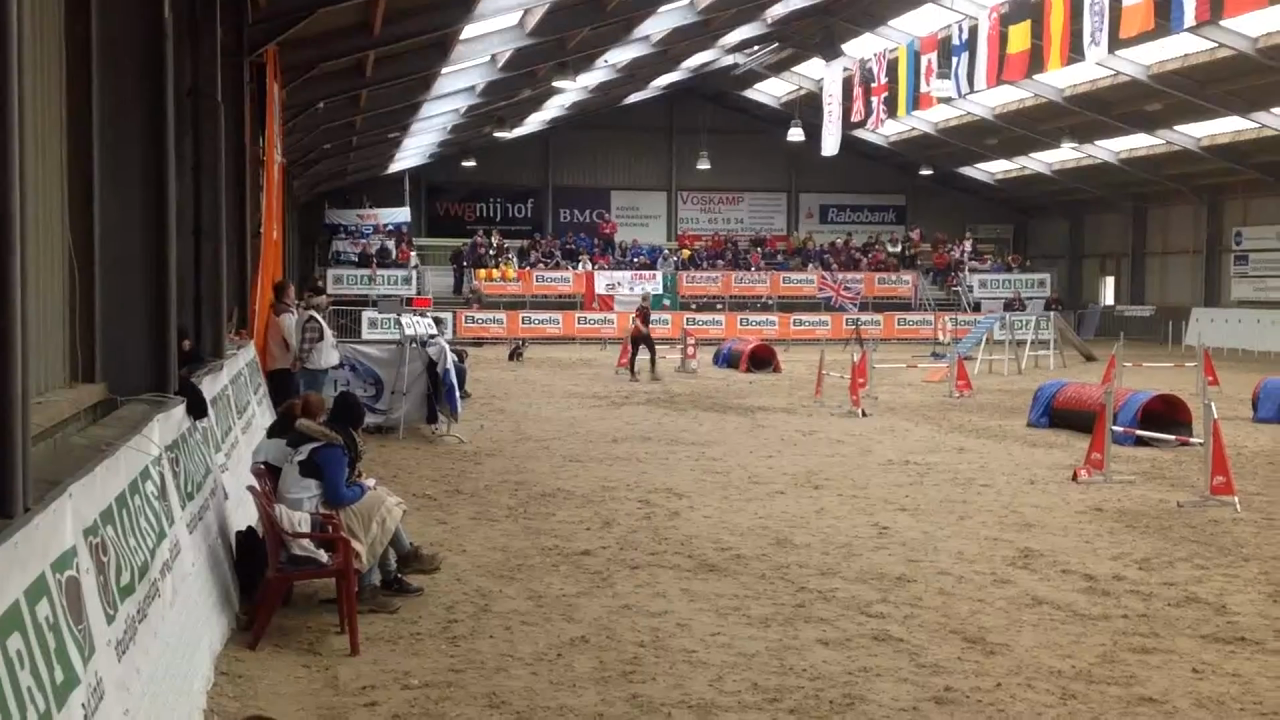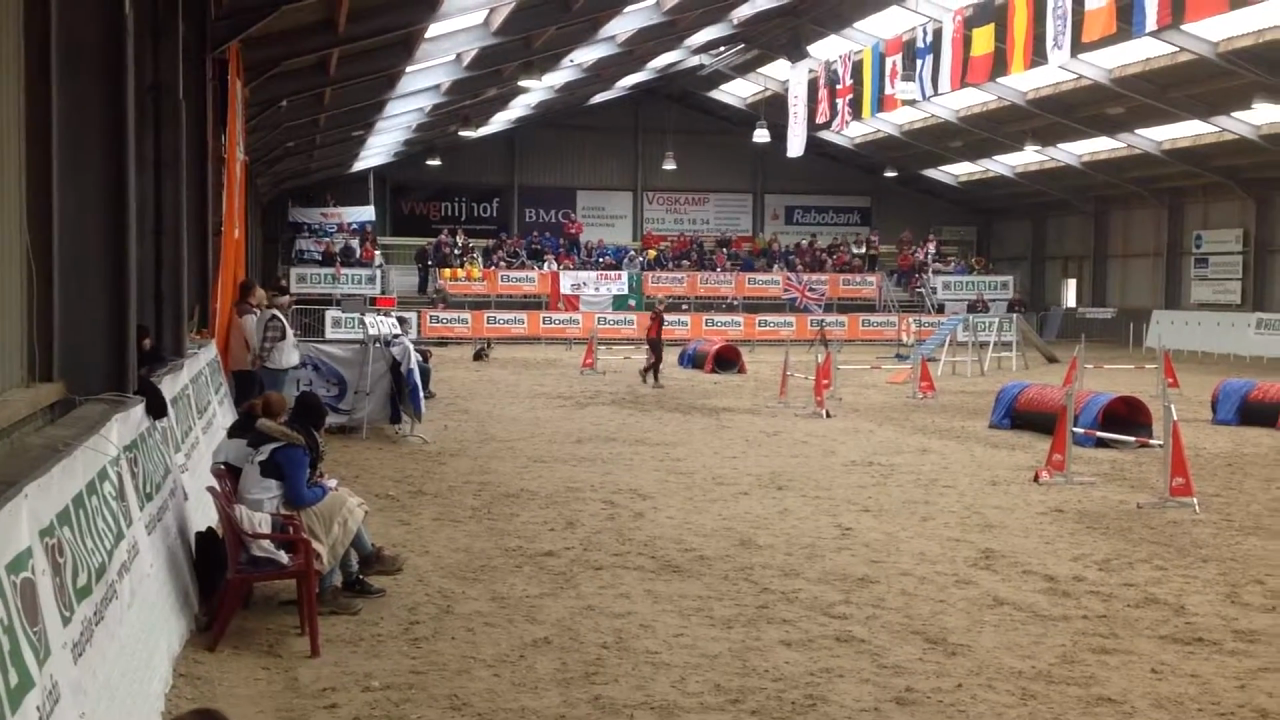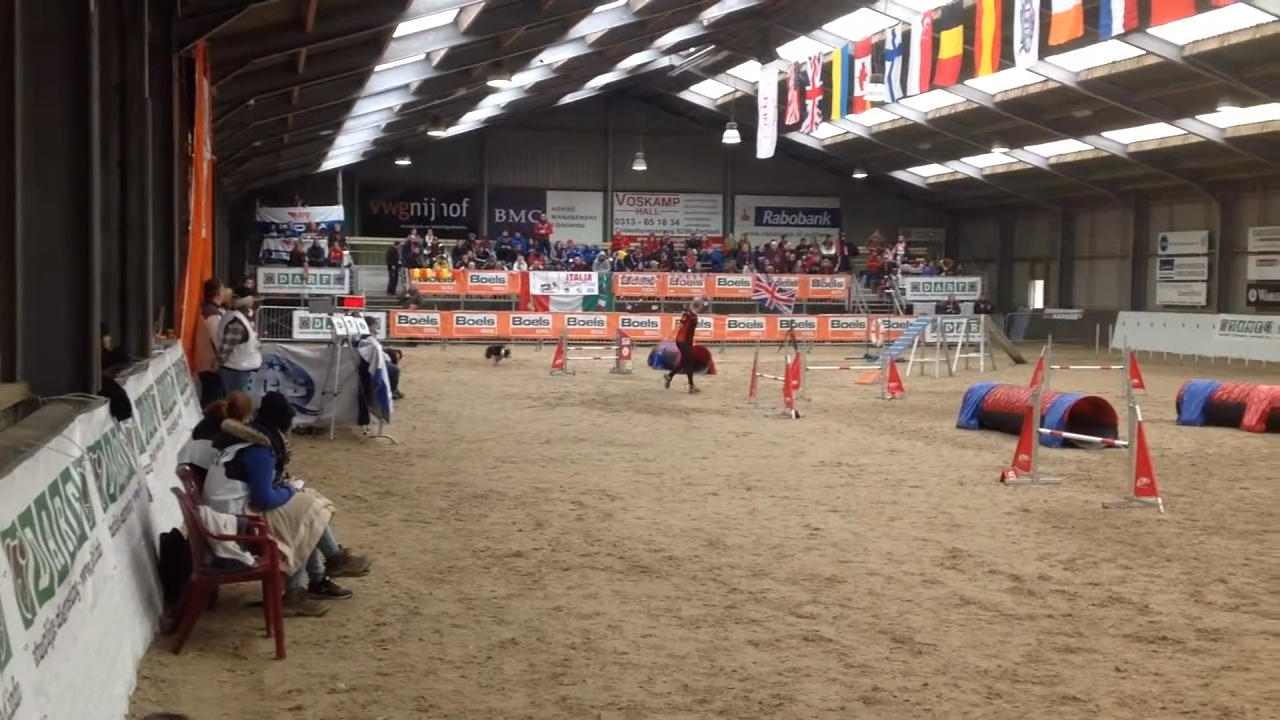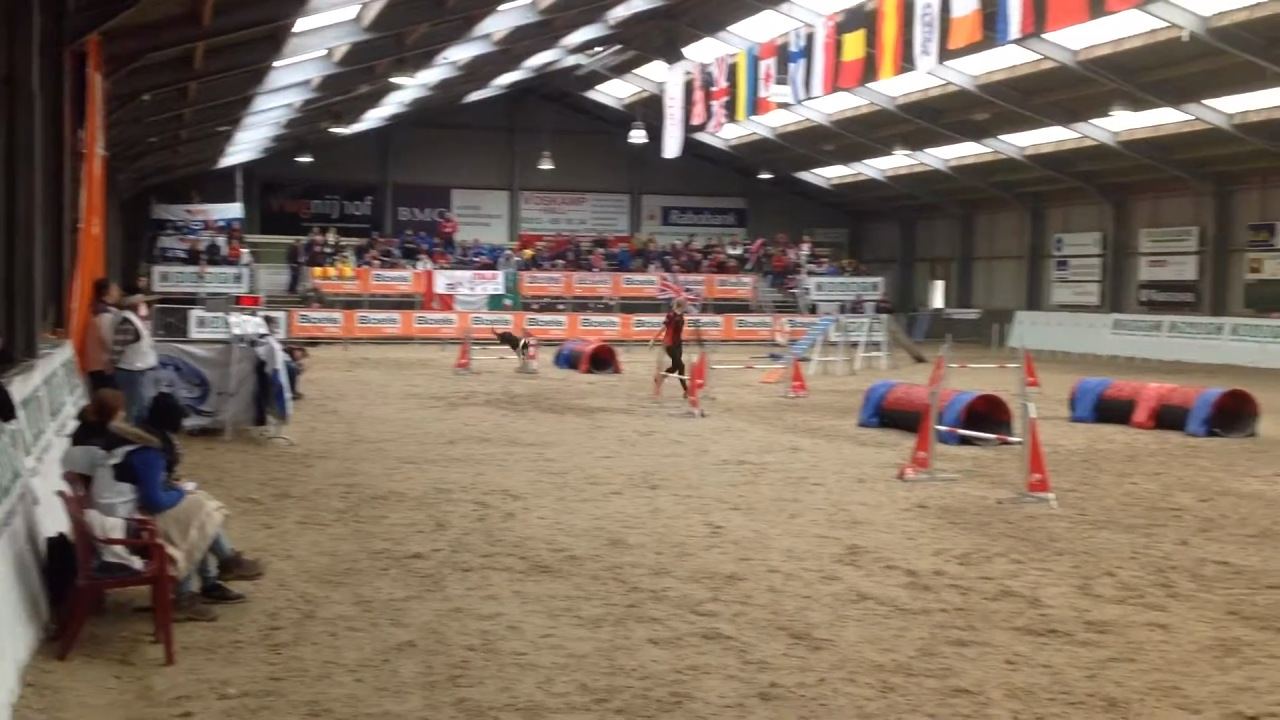
dt=0.7s
person 1, frame 1
left shoulder: (322, 436)
right shoulder: (332, 448)
right elbow: (338, 497)
left wrist: (356, 483)
right wrist: (363, 487)
left hip: (306, 505)
right hip: (311, 514)
left knee: (377, 512)
right knee: (382, 511)
left ankle: (389, 579)
right ankle: (407, 557)
person 1, frame 2
left shoulder: (283, 435)
right shoulder: (293, 449)
right elbow: (299, 498)
left wrist: (317, 484)
right wrist: (324, 488)
left hip: (267, 505)
right hip: (272, 514)
left knee: (338, 511)
right knee: (343, 511)
left ankle: (350, 580)
right ankle: (369, 558)
person 1, frame 3
left shoulder: (249, 436)
right shoulder: (259, 450)
right elbow: (265, 500)
left wrist: (284, 485)
right wrist: (290, 490)
left hip: (234, 506)
right hip: (238, 516)
left knee: (305, 510)
right knee: (310, 511)
left ankle: (317, 582)
right ankle: (335, 560)
person 1, frame 4
right shoulder: (148, 451)
right elbow: (150, 502)
left wrist: (175, 489)
right wrist: (181, 493)
left hip: (120, 510)
right hip: (130, 518)
left knee: (192, 513)
right knee: (203, 513)
left ankle: (209, 584)
right ankle: (228, 562)
